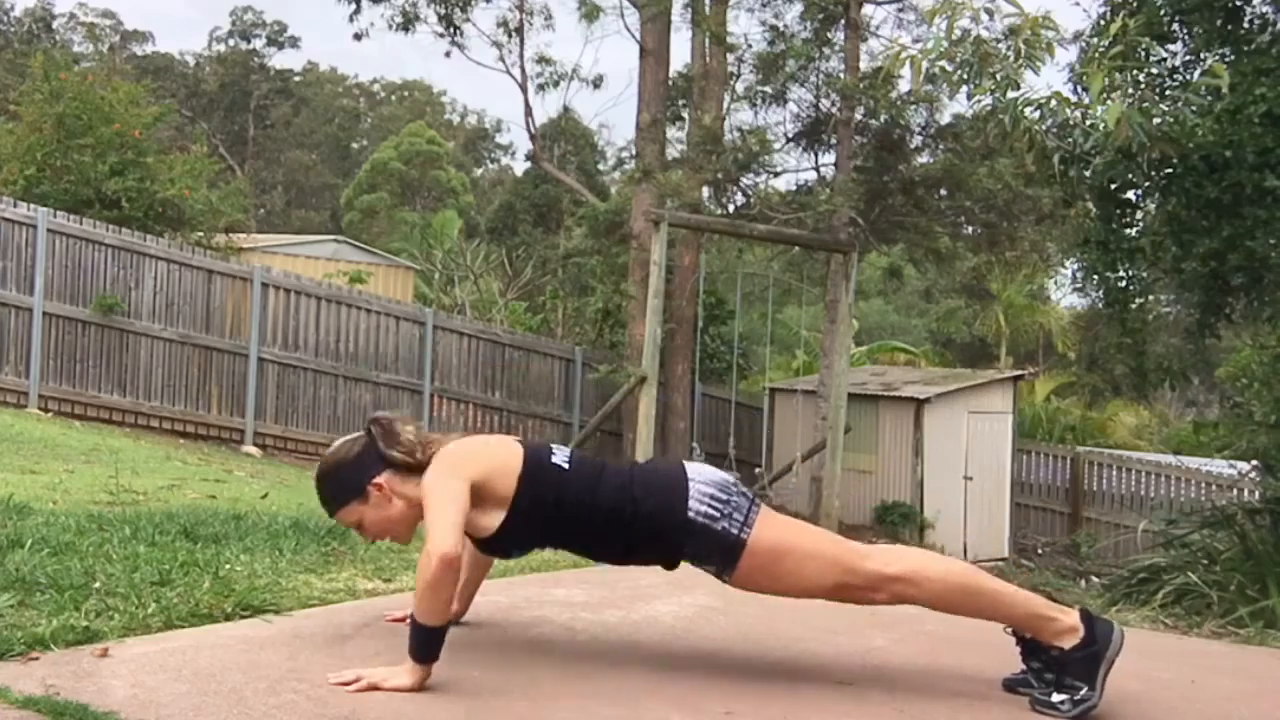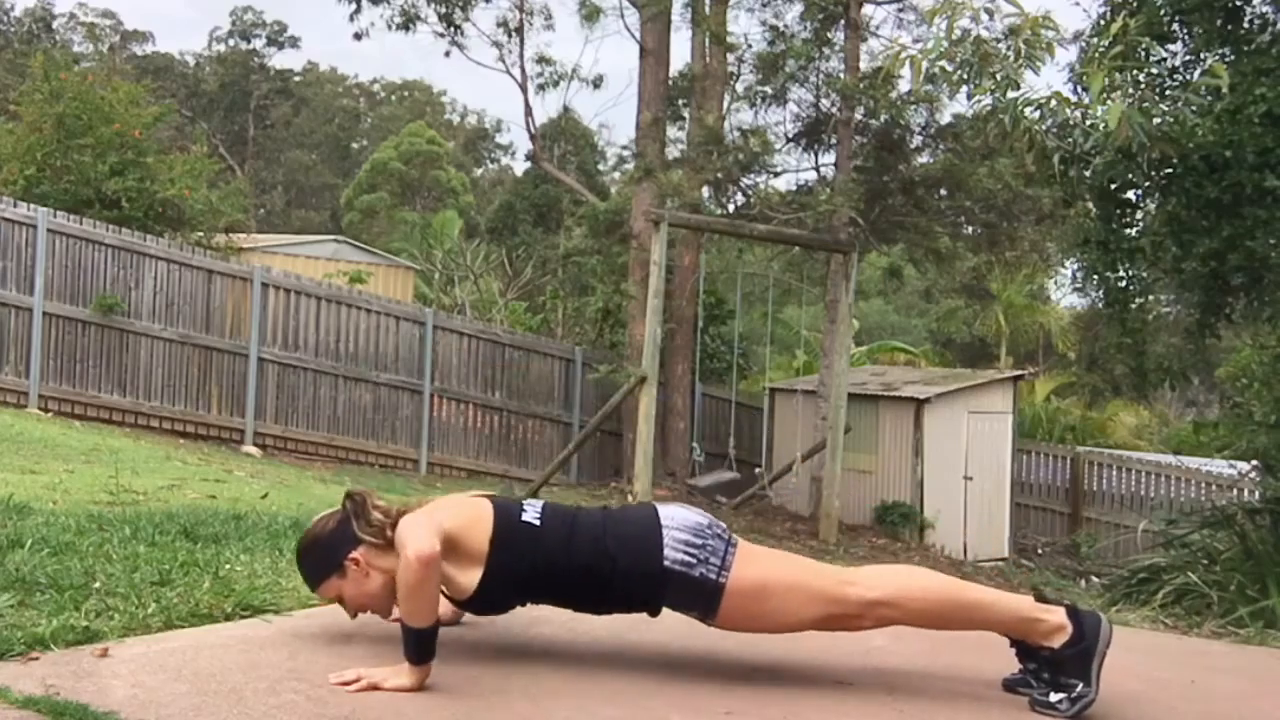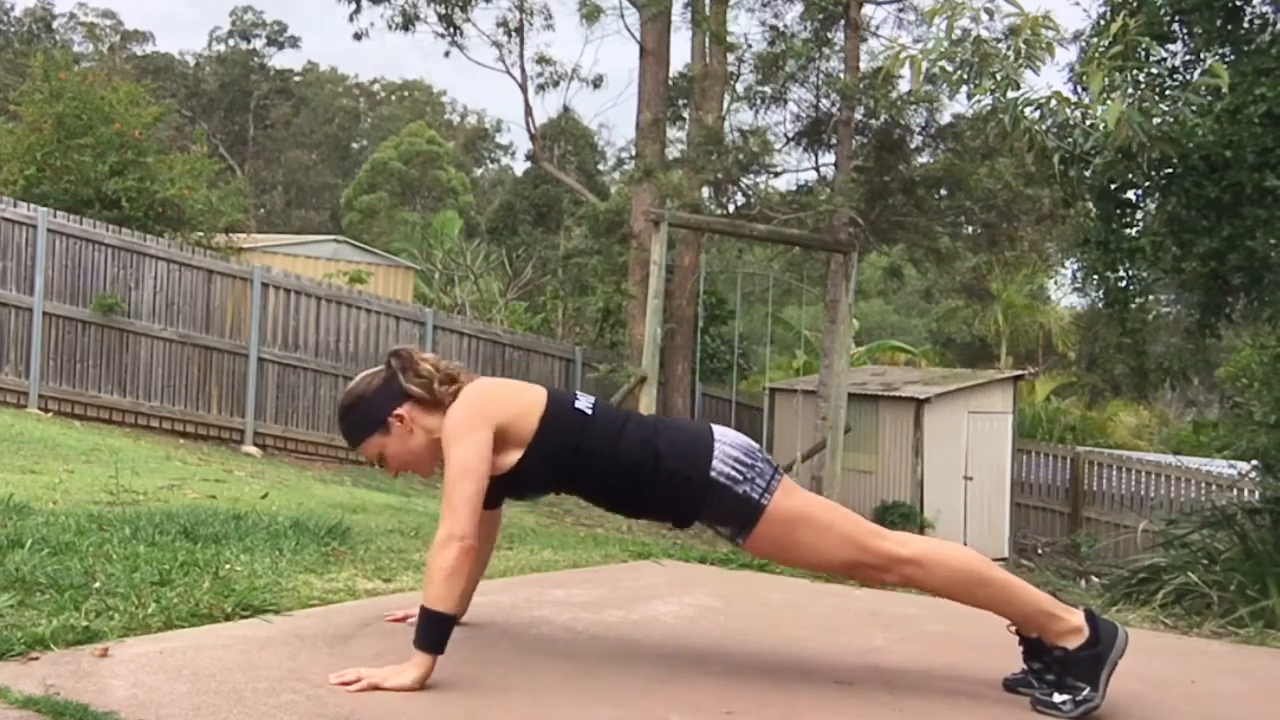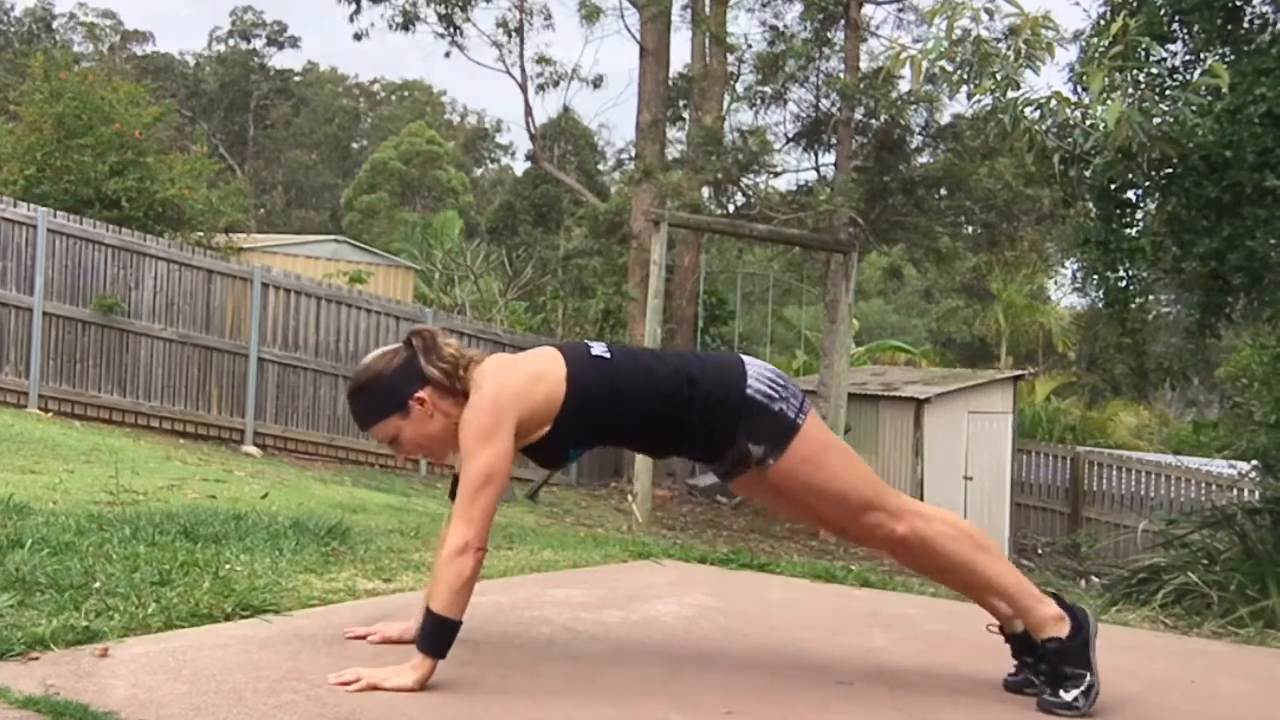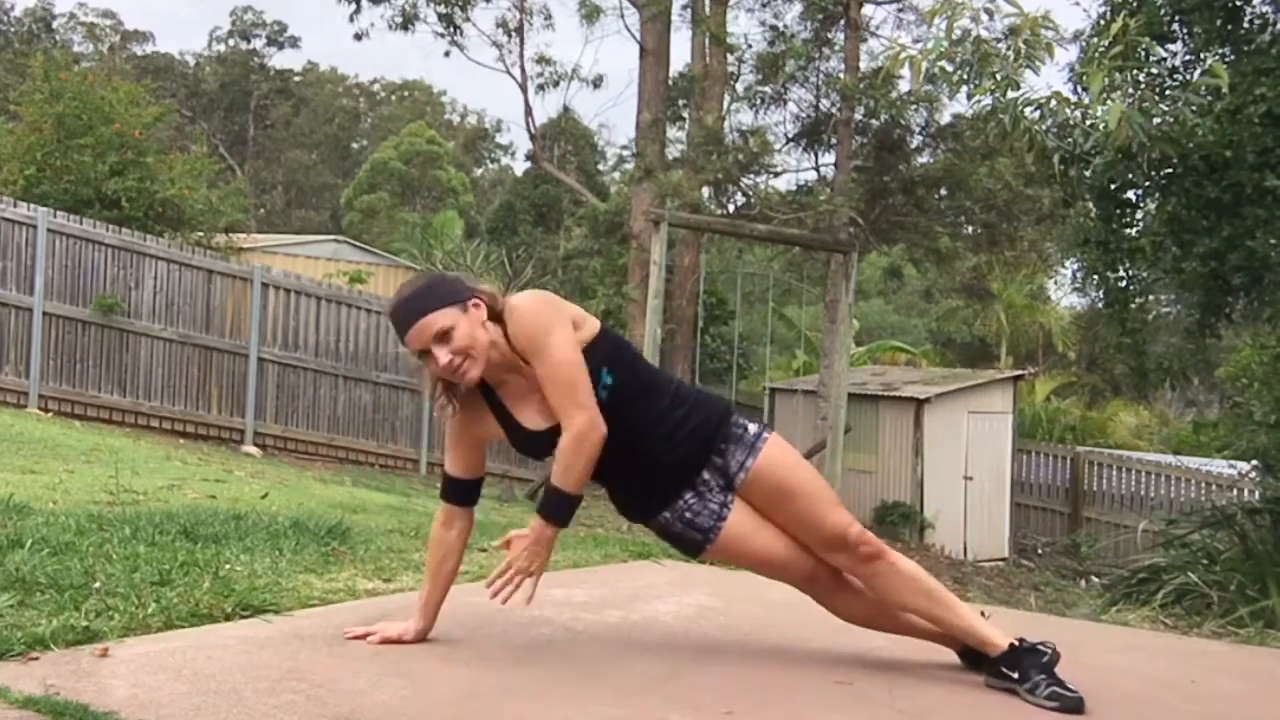
dt=0.5s
person 1, frame 1
left shoulder: (444, 473)
right shoulder: (460, 471)
left elbow: (441, 551)
right elbow: (474, 547)
right wrist: (446, 606)
left hip: (686, 510)
right hip: (673, 505)
left knee: (869, 574)
right knee: (861, 573)
left ankle: (1070, 633)
right ankle: (1048, 637)
person 1, frame 2
left shoulder: (418, 531)
right shoulder: (441, 524)
left elbow: (419, 564)
right wrist: (450, 608)
left hip: (663, 555)
right hip: (652, 542)
left knee: (856, 597)
right knee: (846, 593)
left ankle: (1058, 628)
right ankle: (1036, 617)
person 1, frame 3
left shoulder: (469, 412)
right shoulder: (480, 425)
left elbow: (456, 538)
right elbow: (483, 524)
right wrist: (446, 608)
left hip: (708, 470)
right hip: (690, 478)
left knee: (885, 554)
right knee: (872, 557)
left ankle: (1076, 631)
right ankle: (1049, 634)
person 1, frame 4
left shoulder: (492, 403)
right shoulder: (479, 398)
left elbow: (466, 542)
right elbow: (466, 525)
right wrist: (422, 623)
left hip: (734, 400)
right hip: (709, 425)
left knee: (887, 516)
right knee: (864, 527)
left ankle: (1053, 623)
right ankle: (1027, 626)
person 1, frame 5
left shoulder: (530, 313)
right shoulder: (472, 413)
left elbow: (586, 430)
right elbow: (453, 514)
left wrist: (542, 530)
right wrist: (422, 619)
left hip: (714, 436)
right hip: (666, 497)
left knee: (850, 545)
right knee: (824, 581)
left ankle: (1003, 648)
right ankle: (985, 652)
